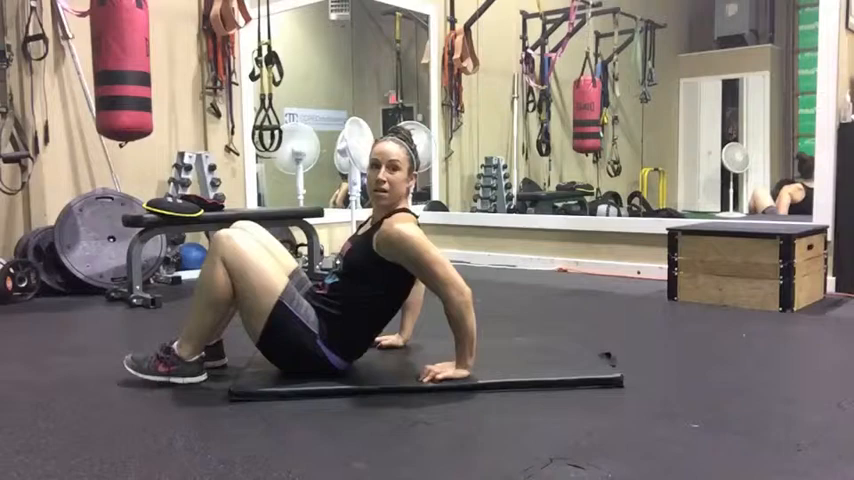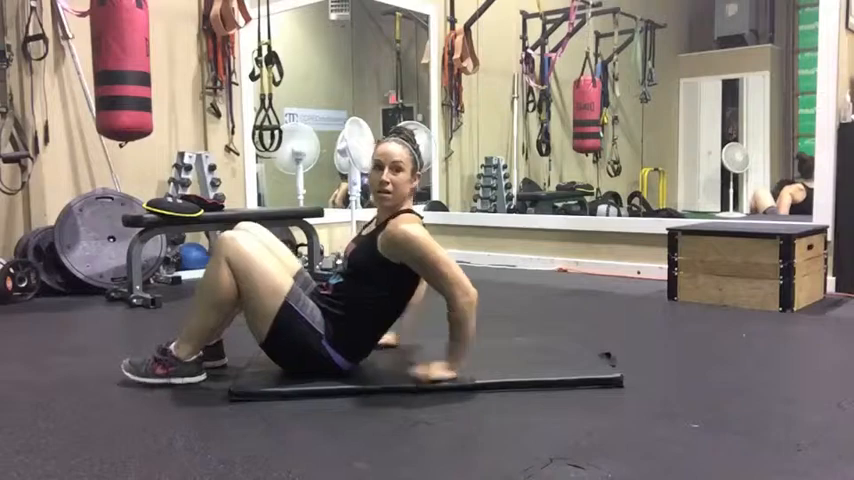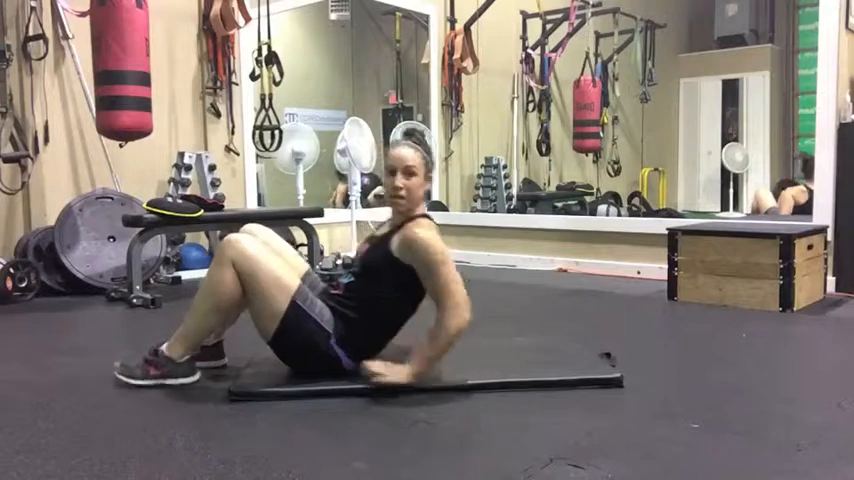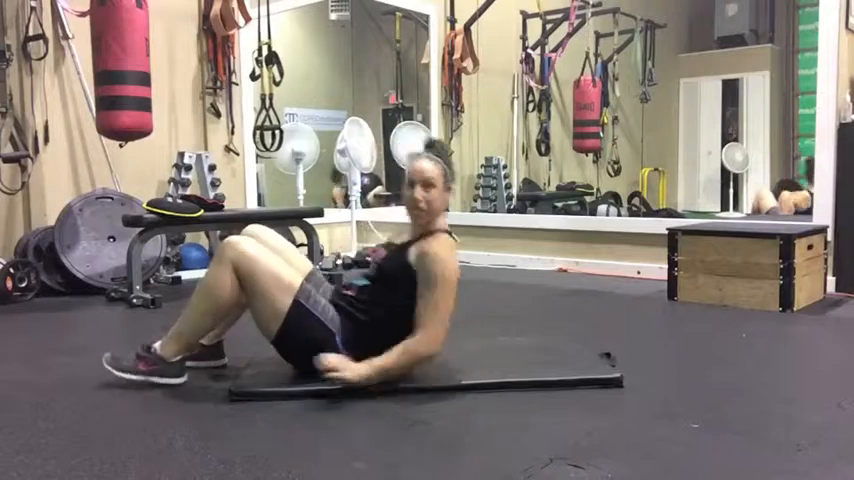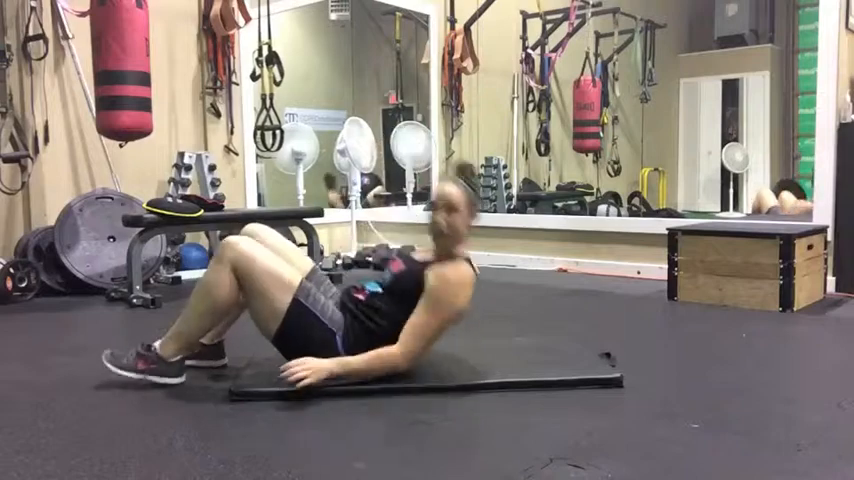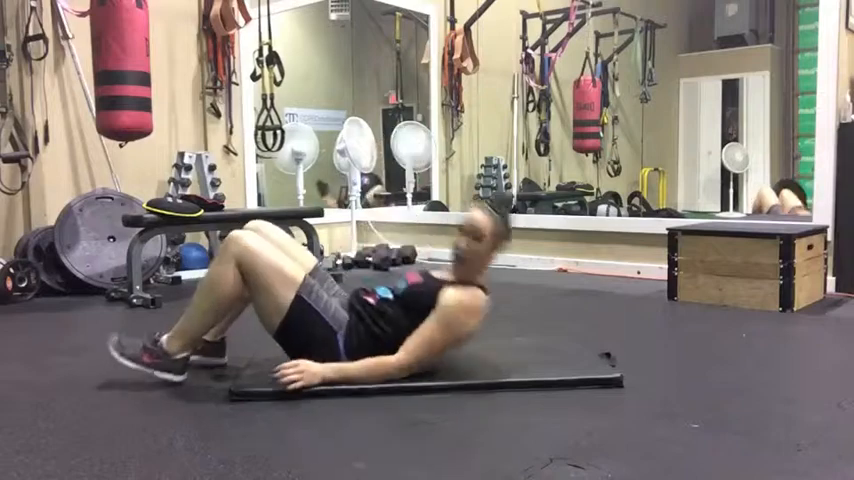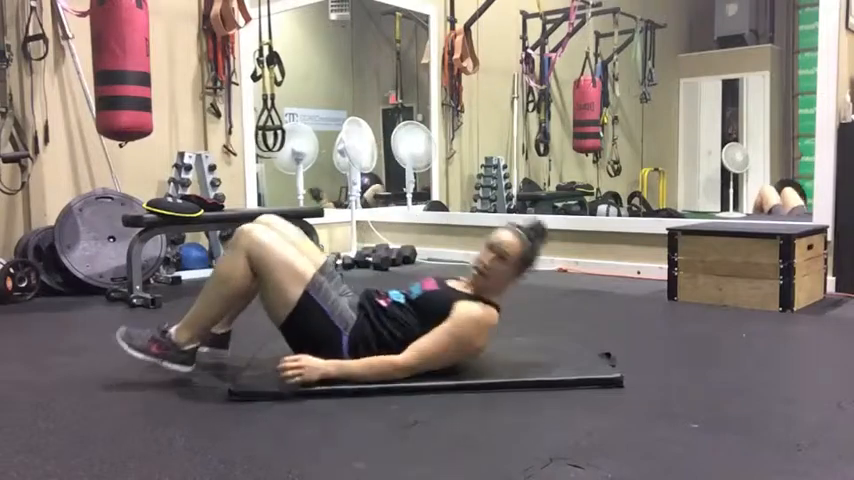
dt=0.1s
person 1, frame 1
left shoulder: (397, 230)
right shoulder: (378, 221)
left elbow: (458, 294)
right elbow: (414, 278)
left wrist: (461, 363)
right wrist: (404, 334)
left hip: (318, 348)
right hip: (316, 314)
left knee: (226, 244)
right knee: (243, 230)
left ankle: (184, 358)
right ankle: (207, 345)
person 1, frame 2
left shoulder: (402, 231)
right shoulder: (382, 221)
left elbow: (464, 295)
right elbow: (414, 277)
left wrist: (451, 364)
right wrist: (384, 331)
left hip: (323, 349)
right hip: (318, 313)
left knee: (230, 245)
right knee: (246, 231)
left ankle: (183, 358)
right ankle: (207, 345)
person 1, frame 3
left shoulder: (417, 235)
right shoulder: (397, 225)
left elbow: (458, 315)
right elbow: (400, 287)
left wrist: (411, 370)
right wrist: (378, 327)
left hip: (330, 345)
right hip: (332, 312)
left knee: (235, 249)
right knee: (251, 234)
left ankle: (175, 358)
right ankle: (207, 344)
person 1, frame 4
left shoulder: (437, 250)
right shoulder: (419, 239)
left elbow: (427, 343)
left wrist: (363, 369)
left hip: (335, 344)
right hip: (335, 313)
left knee: (235, 250)
right knee: (254, 234)
left ankle: (166, 356)
right ankle: (207, 344)
person 1, frame 5
left shoulder: (453, 277)
right shoulder: (433, 257)
left elbow: (404, 354)
left wrist: (330, 366)
left hip: (337, 337)
right hip: (336, 312)
left knee: (235, 251)
right knee: (254, 234)
left ankle: (167, 356)
right ankle: (207, 344)
person 1, frame 6
left shoulder: (466, 301)
right shoulder: (453, 276)
left elbow: (401, 362)
left wrist: (325, 370)
left hip: (342, 342)
right hip: (347, 311)
left knee: (240, 245)
right knee: (258, 231)
left ankle: (171, 352)
right ankle: (210, 340)
person 1, frame 7
left shoulder: (480, 315)
right shoulder: (466, 286)
left elbow: (404, 364)
left wrist: (326, 368)
left hip: (345, 339)
right hip: (352, 311)
left knee: (250, 239)
right knee: (268, 225)
left ankle: (180, 343)
right ankle: (215, 329)
